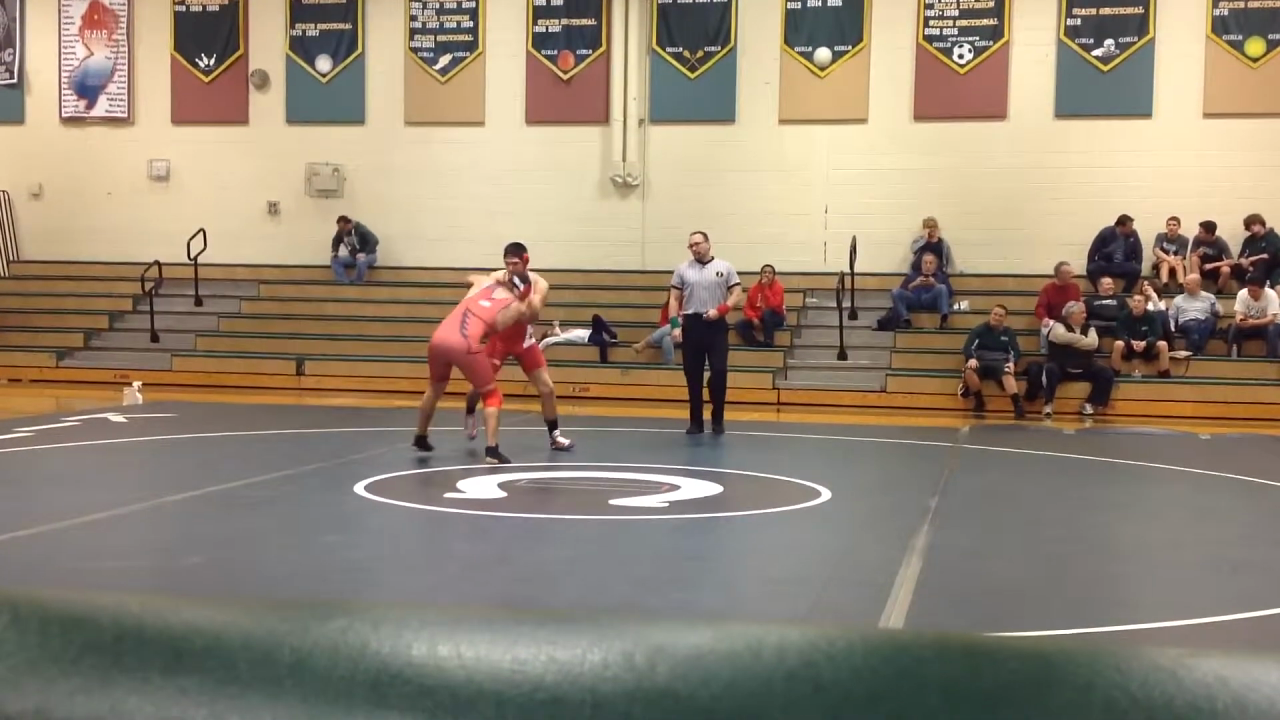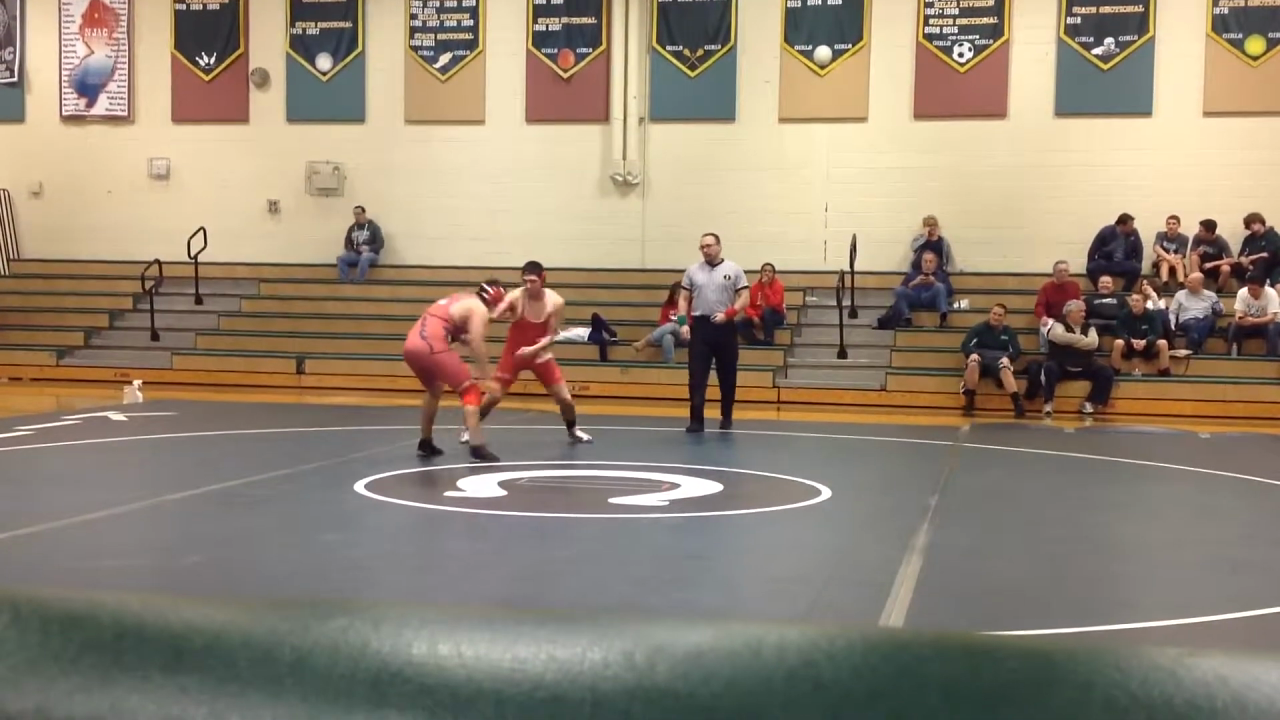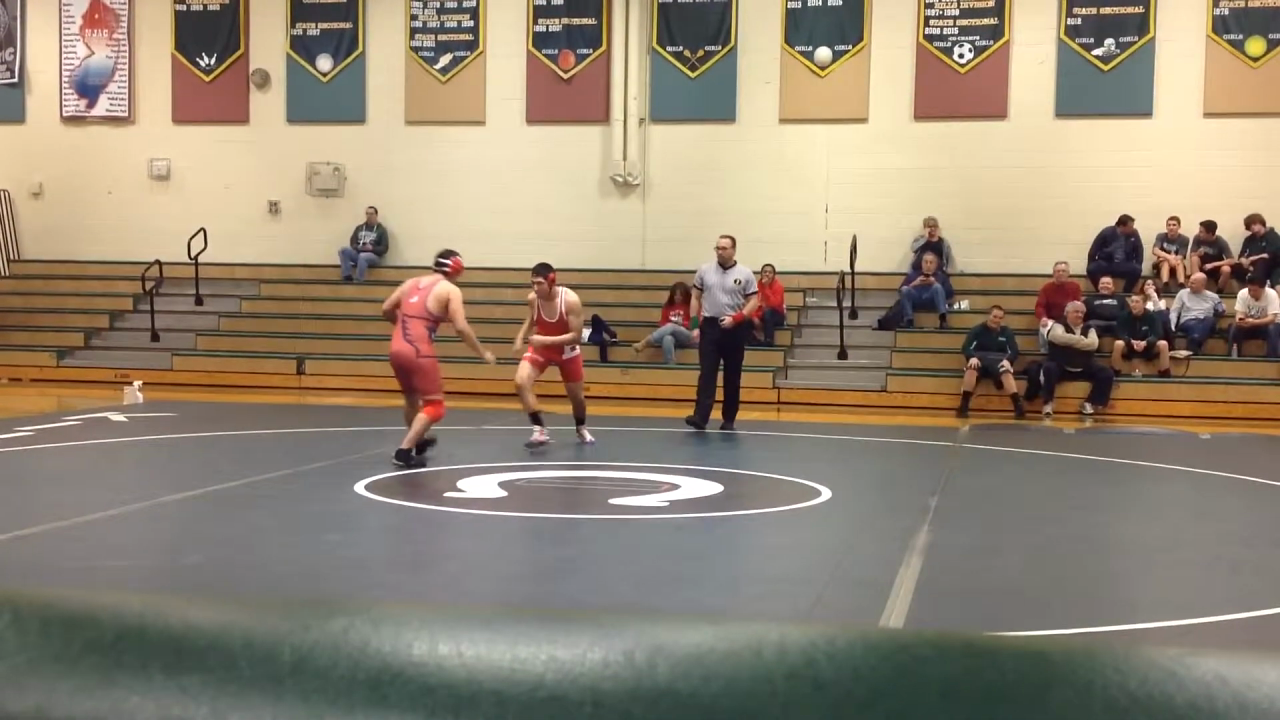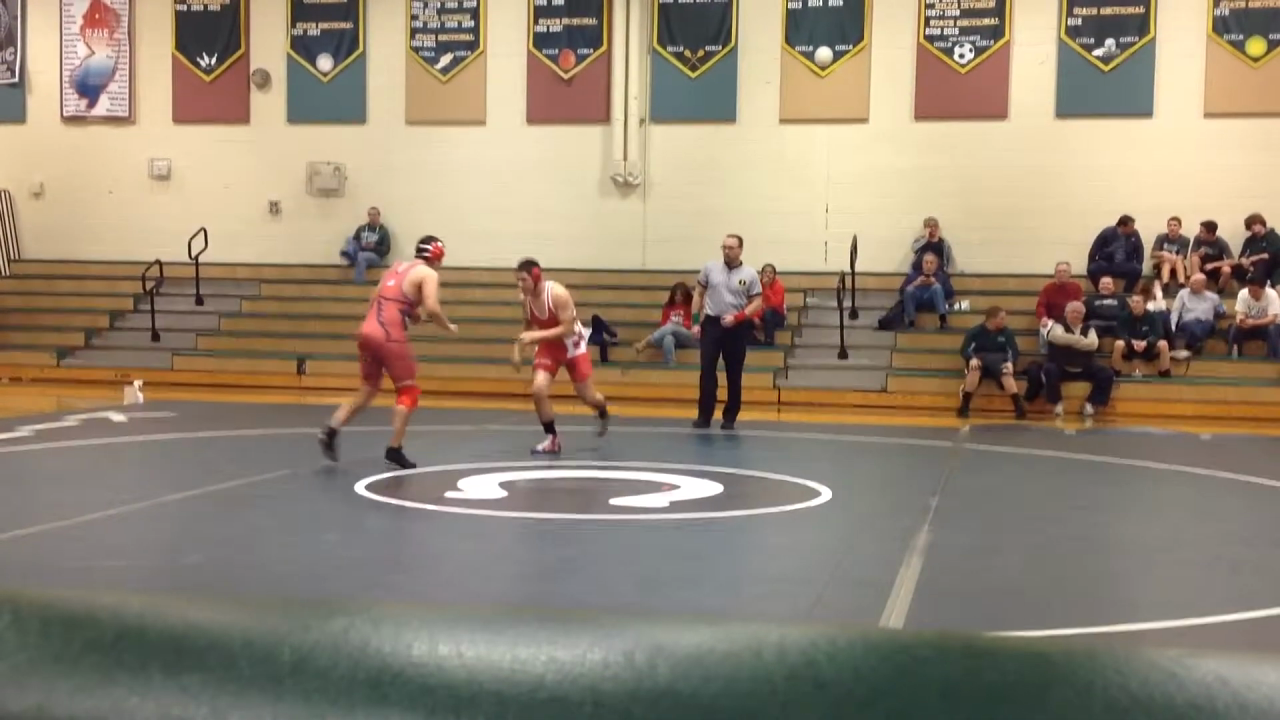
dt=0.3s
person 1, frame 1
left shoulder: (484, 283)
right shoulder: (519, 307)
left elbow: (472, 278)
left hip: (439, 339)
right hip: (465, 346)
left knee: (435, 388)
right knee: (491, 395)
left ankle: (420, 438)
right ankle: (492, 451)
person 1, frame 2
left shoulder: (458, 298)
right shoulder: (480, 309)
right elbow: (476, 342)
left wrist: (460, 337)
right wrist: (486, 371)
left hip: (411, 346)
right hip: (432, 349)
left knee: (433, 391)
right knee: (471, 392)
left ankle: (425, 443)
right ankle: (477, 447)
person 1, frame 3
left shoulder: (411, 283)
right shoulder: (451, 291)
left elbow: (386, 309)
right elbow: (461, 328)
right wrist: (482, 352)
left hip: (396, 350)
right hip: (419, 353)
left knee: (412, 397)
right knee: (433, 407)
left ankle: (419, 441)
right ankle: (404, 451)
person 1, frame 4
left shoulder: (396, 268)
right shoulder: (429, 274)
right elbow: (432, 308)
right wrist: (448, 326)
left hip: (368, 332)
right hip: (391, 337)
left knee: (367, 390)
right knee: (408, 393)
left ankle: (331, 430)
right ankle: (394, 451)
person 2, frame 1
left shoulder: (725, 267)
right shoulder: (682, 270)
left elbow: (737, 294)
right elbow: (674, 299)
left wrist: (720, 310)
right wrist: (674, 325)
left hip: (717, 325)
right hip: (691, 325)
left knee: (719, 371)
right knee: (693, 376)
left ankle: (717, 419)
right ankle: (696, 422)
person 2, frame 2
left shoulder: (734, 270)
right shoulder: (692, 271)
left elbow: (745, 297)
right elbow: (684, 299)
left wrist: (727, 314)
right wrist: (683, 322)
left hip: (725, 326)
right hip: (700, 326)
left knee: (727, 375)
right knee: (697, 375)
left ankle: (726, 417)
right ankle: (696, 421)
person 2, frame 3
left shoulder: (745, 274)
right shoulder: (704, 270)
left elbow: (754, 302)
right elbow: (695, 298)
left wrist: (735, 319)
right wrist: (695, 325)
left hip: (735, 329)
right hip: (710, 326)
left knee: (732, 376)
right knee: (707, 373)
left ankle: (729, 419)
right ankle: (700, 416)
person 2, frame 4
left shoulder: (750, 274)
right shoulder: (710, 268)
left elbow: (757, 303)
right elbow: (698, 294)
left wrist: (737, 317)
right wrist: (696, 321)
left hip: (736, 328)
right hip: (711, 324)
left knee: (734, 375)
right knee: (707, 371)
left ankle: (729, 418)
right ankle: (704, 416)
person 3, frame 1
left shoulder: (538, 284)
right shoulder: (498, 277)
left elbow: (533, 315)
right elbow: (473, 281)
right wrist: (492, 281)
left hip: (524, 342)
right hip: (498, 339)
left knee: (547, 389)
left ankle: (555, 435)
right ankle: (470, 415)
person 3, frame 2
left shoulder: (555, 302)
right shoulder: (514, 297)
left elbow: (551, 336)
right elbow: (494, 316)
left wrist: (533, 350)
left hip: (540, 353)
right hip: (513, 353)
left knee: (565, 400)
right knee: (493, 397)
left ankle: (573, 430)
person 3, frame 3
left shoulder: (570, 300)
right shoulder: (533, 299)
left elbow: (576, 336)
left wrist: (546, 340)
right wrist: (520, 337)
left hip: (567, 350)
right hip: (541, 347)
left knee: (577, 396)
right knee: (521, 381)
left ankle: (581, 428)
right ankle: (540, 430)
person 3, frame 4
left shoulder: (557, 293)
right shoulder: (525, 298)
left elbow: (568, 328)
left wrist: (535, 335)
right wrist: (518, 349)
left hip: (573, 346)
right hip: (548, 346)
left knee: (588, 396)
right knee: (538, 391)
left ankle: (604, 415)
right ankle: (552, 439)
